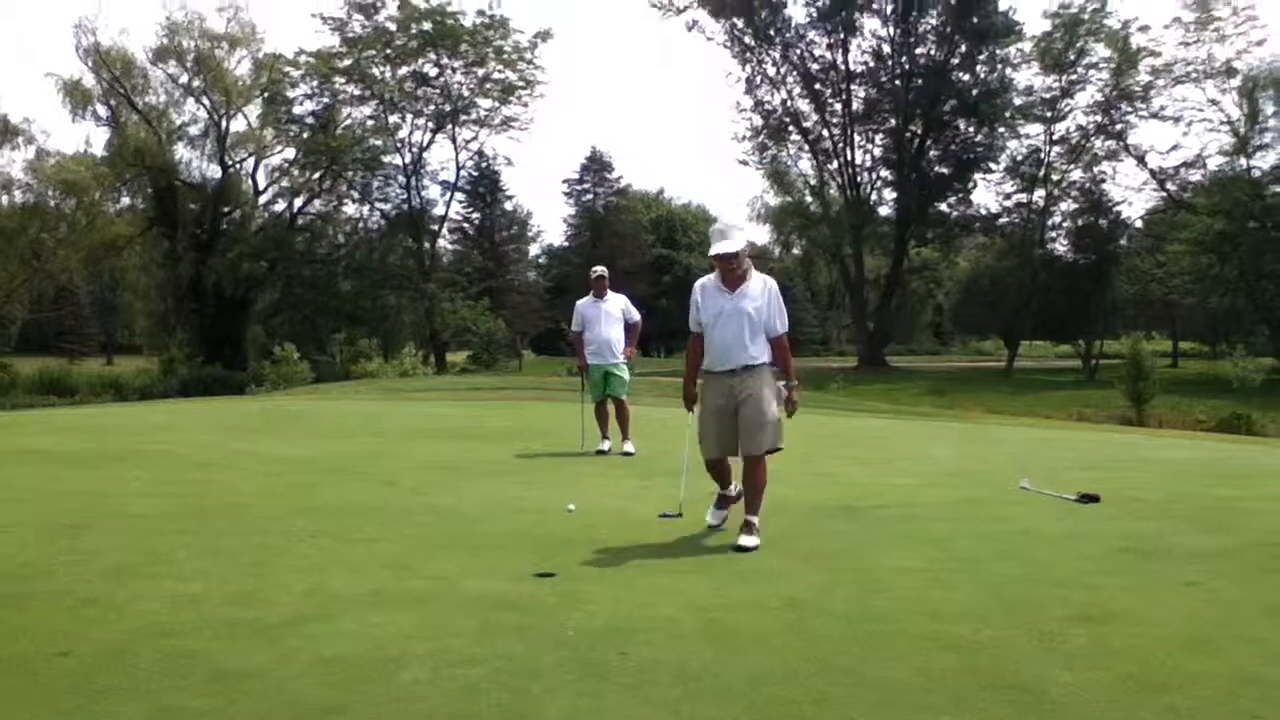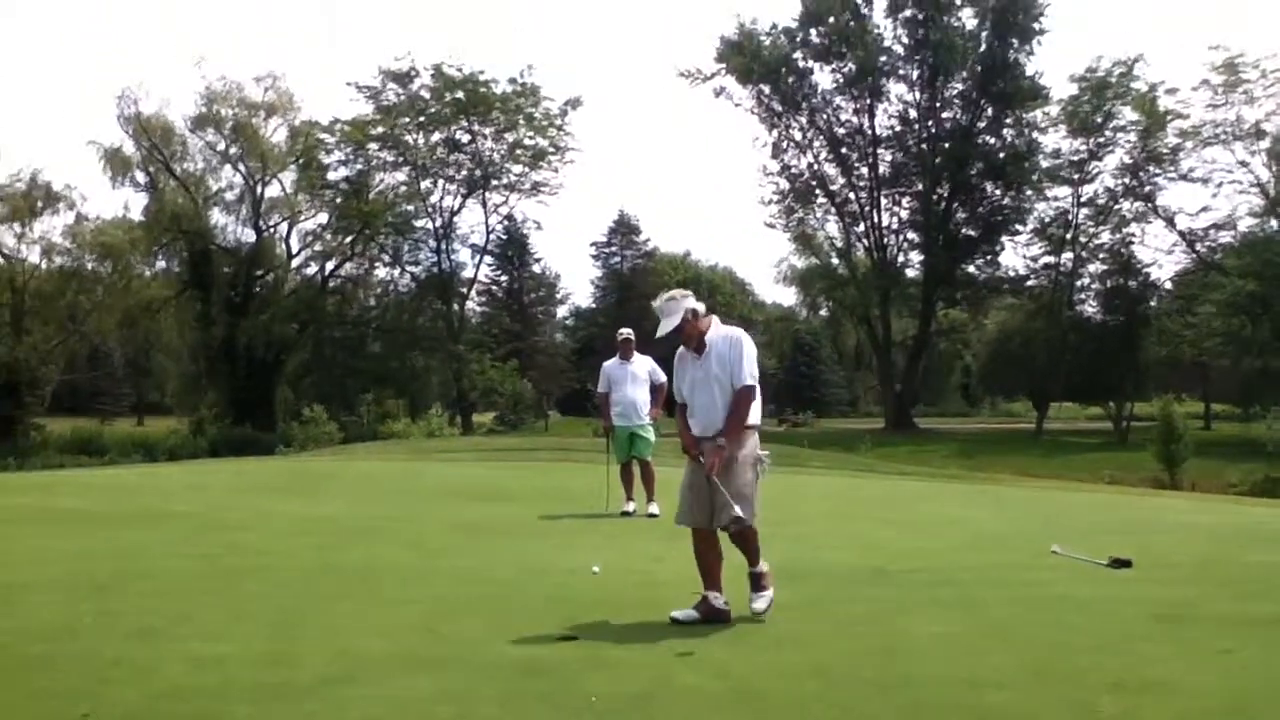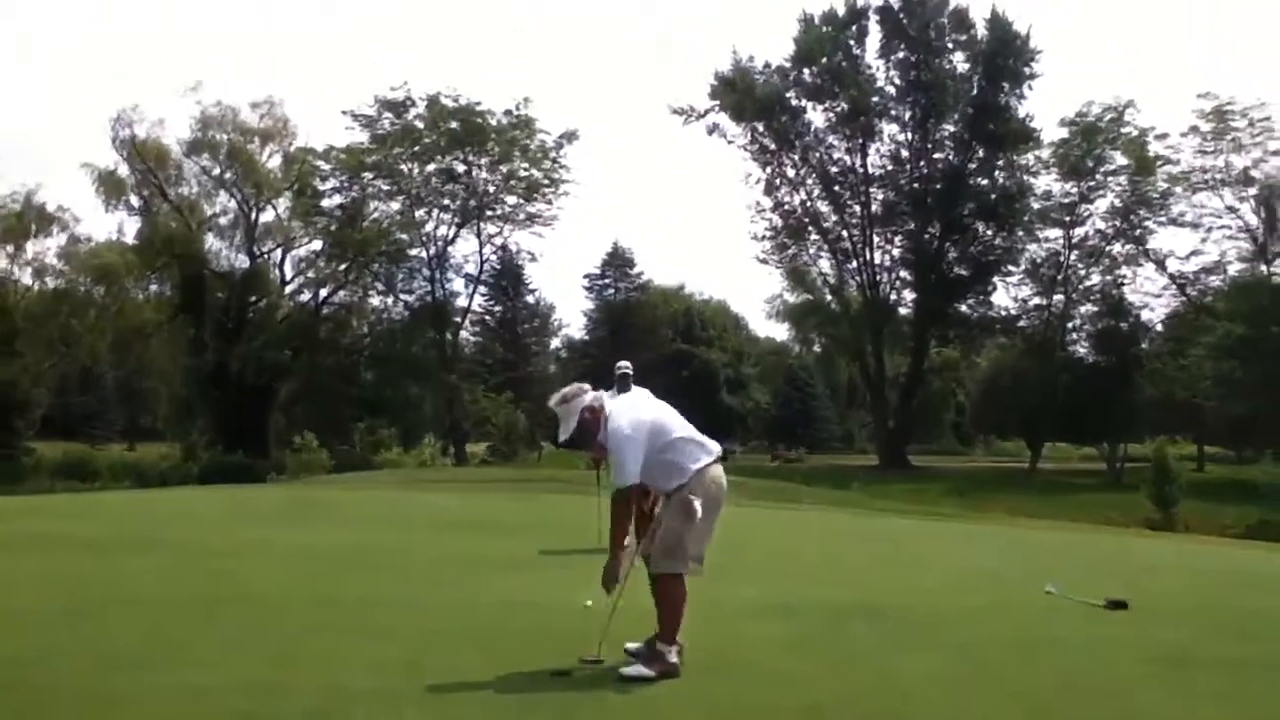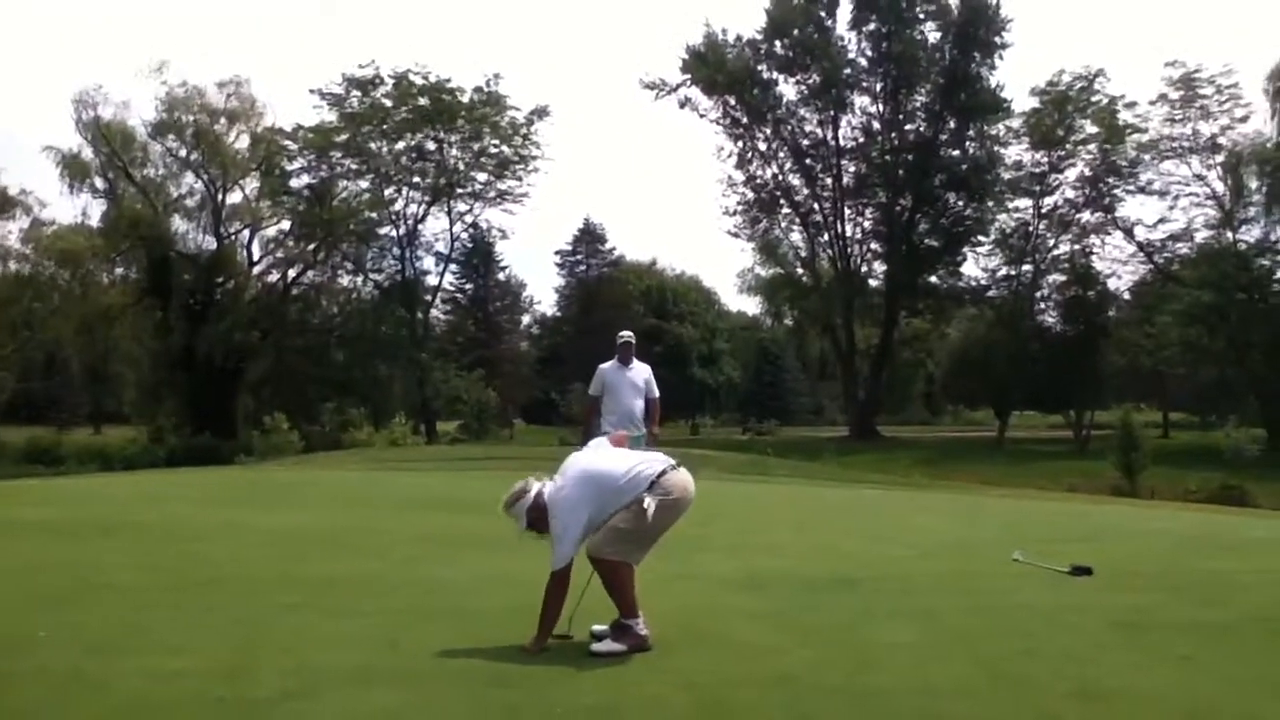
dt=0.7s
person 1, frame 1
left shoulder: (765, 286)
right shoulder: (701, 289)
left elbow: (779, 338)
right elbow: (696, 339)
left wrist: (791, 384)
right wrist: (689, 382)
left hip: (754, 378)
right hip: (713, 381)
left knee: (754, 453)
right knee: (713, 453)
left ankle: (751, 522)
right ankle: (728, 491)
person 1, frame 2
left shoulder: (734, 340)
right shoulder: (682, 356)
left elbow: (746, 394)
left wrist: (724, 444)
right wrist: (685, 435)
left hip: (735, 443)
right hip: (701, 447)
left knee: (736, 520)
right knee: (699, 524)
left ankle: (758, 571)
right ankle: (714, 600)
person 1, frame 3
left shoulder: (620, 428)
right shoulder: (621, 406)
left elbow: (625, 497)
left wrist: (614, 555)
right wrist: (647, 505)
left hip: (700, 482)
right hip: (688, 481)
left knee: (667, 565)
right knee: (654, 557)
left ankle: (666, 654)
right ankle: (666, 640)
person 1, frame 4
left shoulder: (563, 510)
right shoulder: (569, 469)
left elbow: (559, 580)
right elbow: (621, 437)
left wrist: (540, 638)
left hip: (667, 489)
right hip: (675, 477)
left knee: (602, 553)
right knee: (615, 549)
left ankle: (634, 630)
right ankle: (628, 621)
